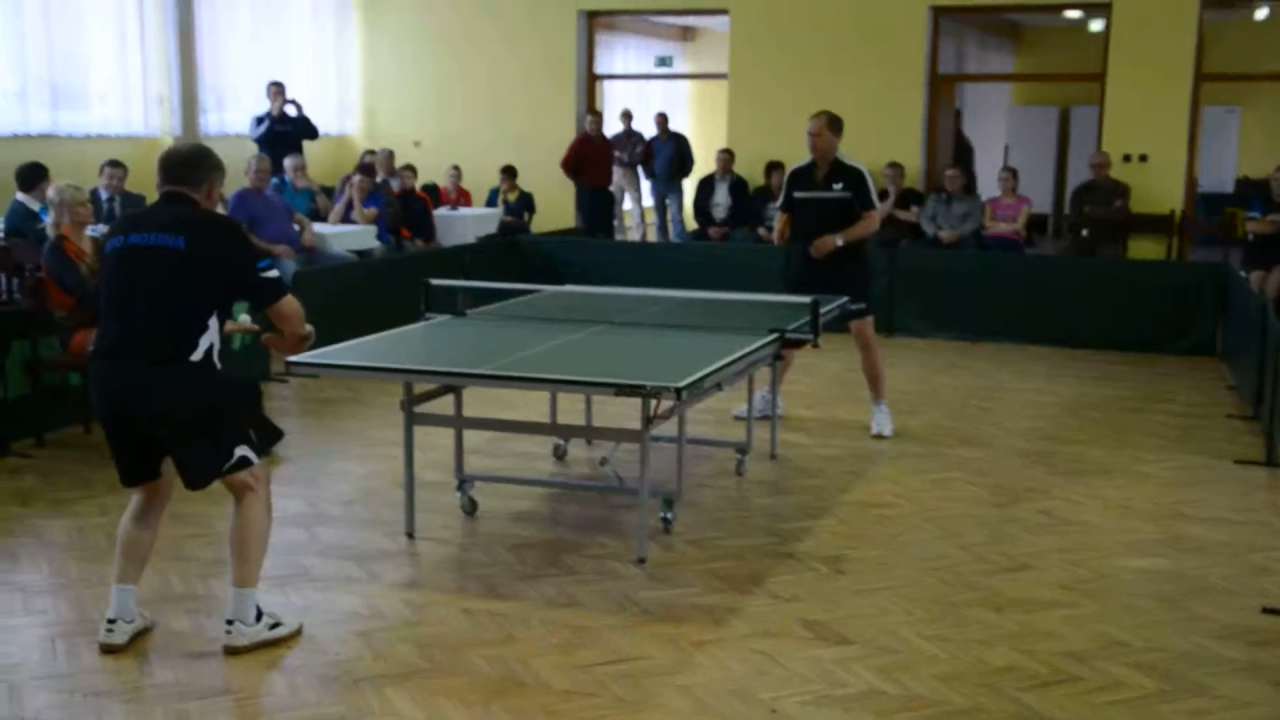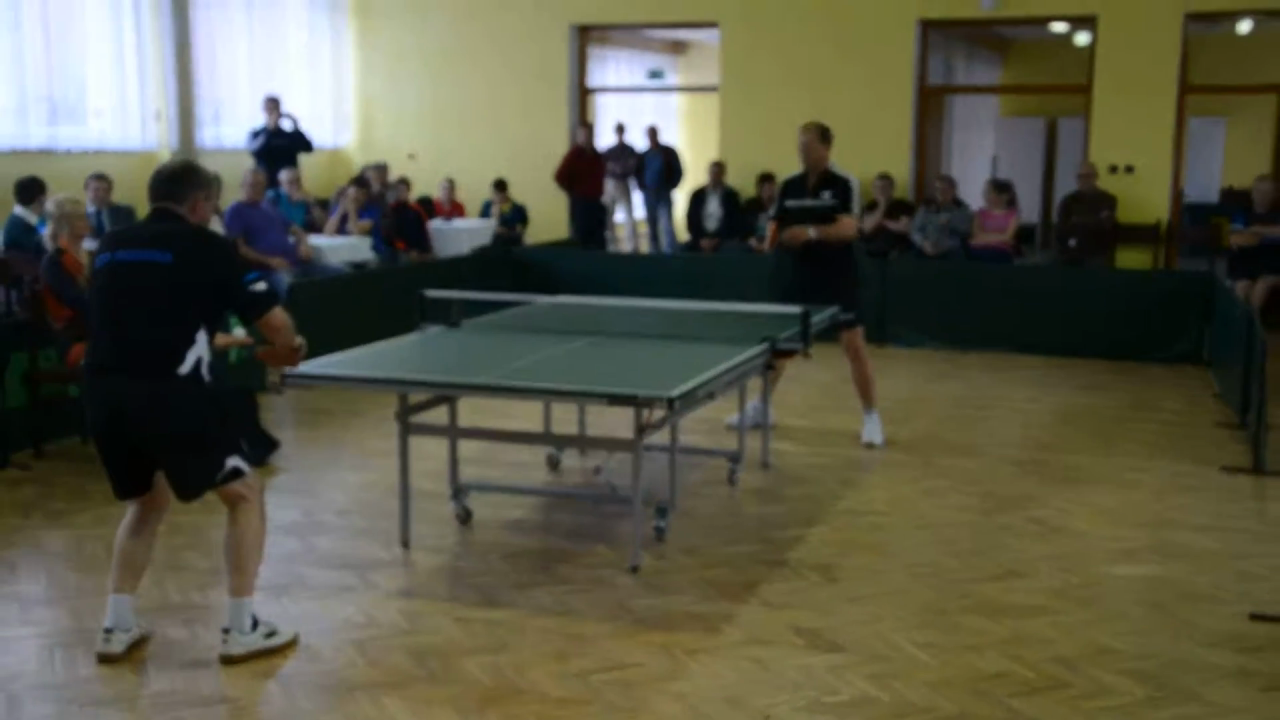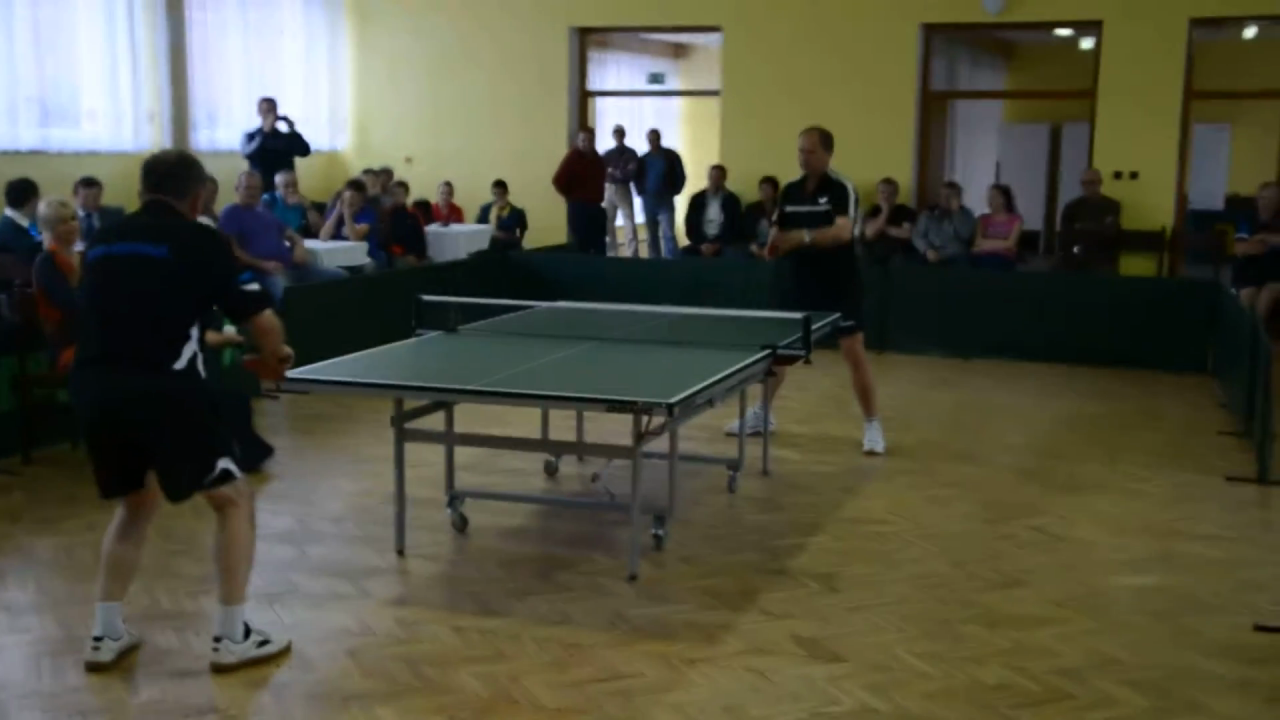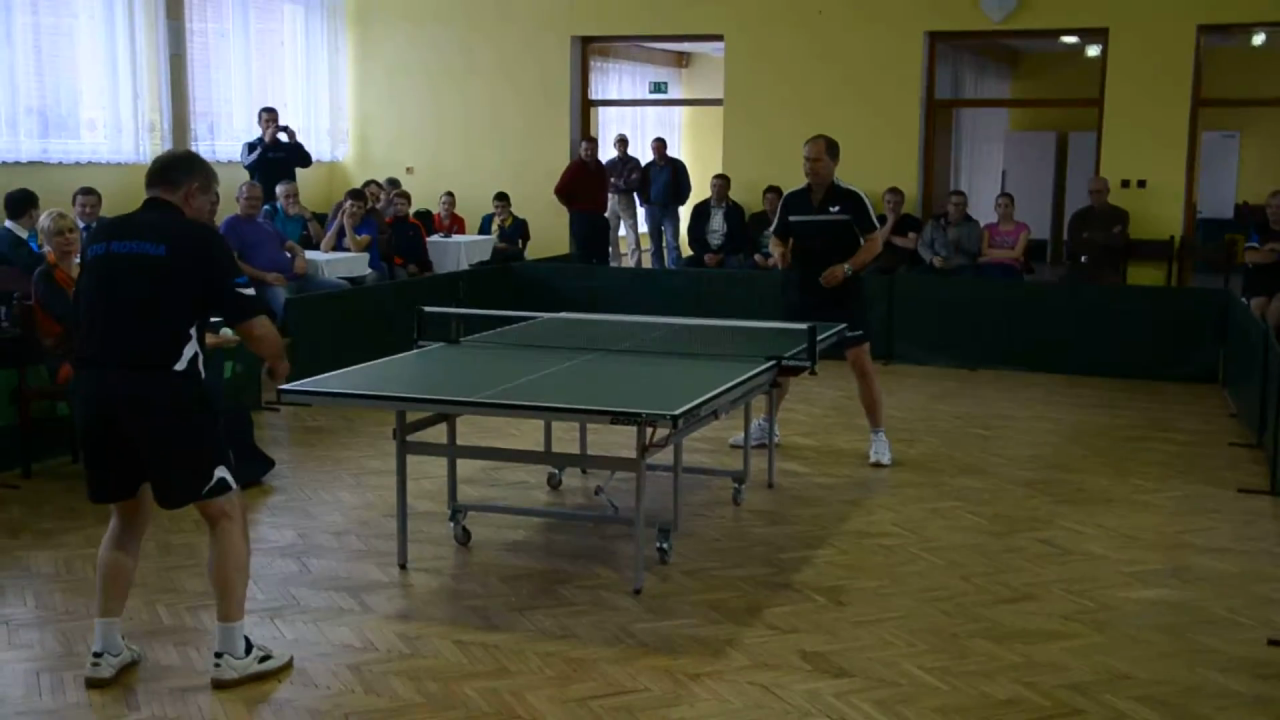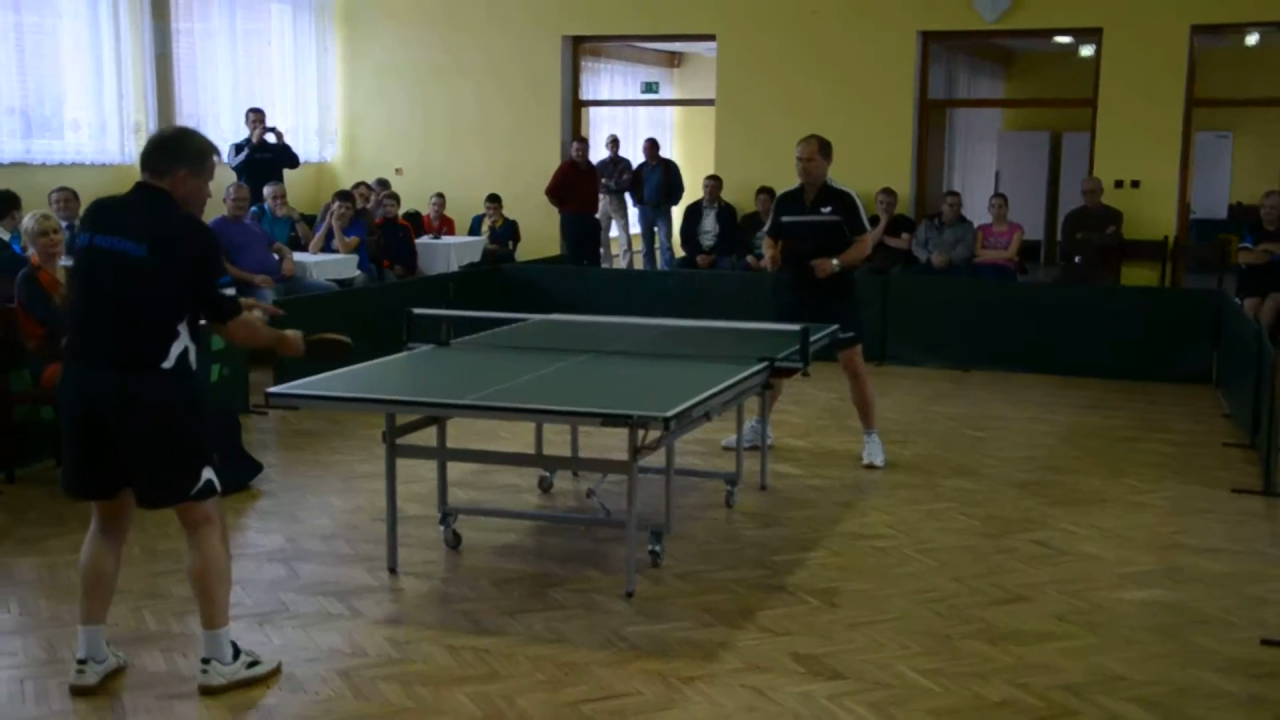
dt=0.5s
person 1, frame 1
left shoulder: (122, 232)
right shoulder: (218, 231)
right elbow: (287, 311)
right wrist: (293, 336)
left hip: (112, 379)
right hip: (180, 381)
left knee: (151, 490)
right knee: (252, 484)
left ankle: (119, 617)
right ankle: (244, 621)
person 1, frame 2
left shoulder: (111, 248)
right shoulder: (204, 246)
right elbow: (275, 322)
right wrist: (288, 347)
left hip: (104, 395)
right hip: (169, 395)
left knee: (148, 501)
right knee: (245, 494)
left ankle: (116, 628)
right ankle: (241, 629)
person 1, frame 3
left shoulder: (103, 240)
right shoulder: (200, 241)
right elbow: (263, 322)
right wrist: (276, 355)
left hip: (95, 389)
right hip: (164, 390)
left knee: (135, 505)
right knee: (234, 499)
left ankle: (105, 635)
right ankle: (231, 638)
person 1, frame 4
left shoulder: (102, 237)
right shoulder: (198, 239)
right elbow: (254, 327)
right wrist: (277, 361)
left hip: (94, 391)
right hip: (162, 393)
left knee: (128, 515)
right knee: (226, 512)
left ankle: (105, 651)
right ankle: (232, 653)
person 1, frame 5
left shoulder: (96, 217)
right shoulder: (188, 234)
right elbow: (231, 326)
left wrist: (234, 305)
right wrist: (282, 341)
left hip: (84, 383)
right hip: (151, 389)
left knee: (109, 518)
right knee: (203, 519)
left ankle: (90, 658)
right ankle: (219, 660)
person 2, frame 1
left shoulder: (856, 175)
right shoulder: (796, 175)
left elbow: (872, 222)
right elbow: (784, 213)
left wrist: (837, 239)
right wrist: (780, 230)
left hip: (847, 269)
right hip: (804, 268)
left knee: (864, 336)
left ankle: (880, 408)
right ankle: (770, 397)
person 2, frame 2
left shoulder: (843, 185)
right shoulder: (789, 186)
left elbow: (848, 229)
right elbow: (778, 224)
left wrist: (811, 232)
right wrist: (773, 238)
left hip: (836, 278)
right hip: (797, 277)
left knee: (854, 346)
left ankle: (871, 417)
right ankle: (761, 406)
person 2, frame 3
left shoulder: (841, 189)
right shoulder: (790, 190)
left elbow: (844, 233)
right elbow: (780, 229)
left wrist: (803, 237)
right wrist: (774, 244)
left hip: (837, 285)
right hip: (797, 285)
left knee: (853, 352)
left ankle: (872, 425)
right ankle: (762, 414)
person 2, frame 4
left shoulder: (853, 199)
right shoulder: (791, 200)
left elbow: (875, 242)
right elbow: (777, 239)
left wrist: (846, 267)
right wrist: (780, 253)
left hip: (843, 295)
right hip: (800, 295)
left knee: (861, 364)
left ankle: (878, 437)
right ankle: (766, 426)
person 2, frame 5
left shoulder: (845, 200)
right shoulder: (784, 200)
left elbow: (864, 245)
right elbow: (770, 239)
left wrist: (835, 263)
right wrist: (771, 255)
left hip: (836, 296)
right hip: (792, 295)
left knee: (853, 366)
left ankle: (871, 438)
right ankle: (759, 427)
